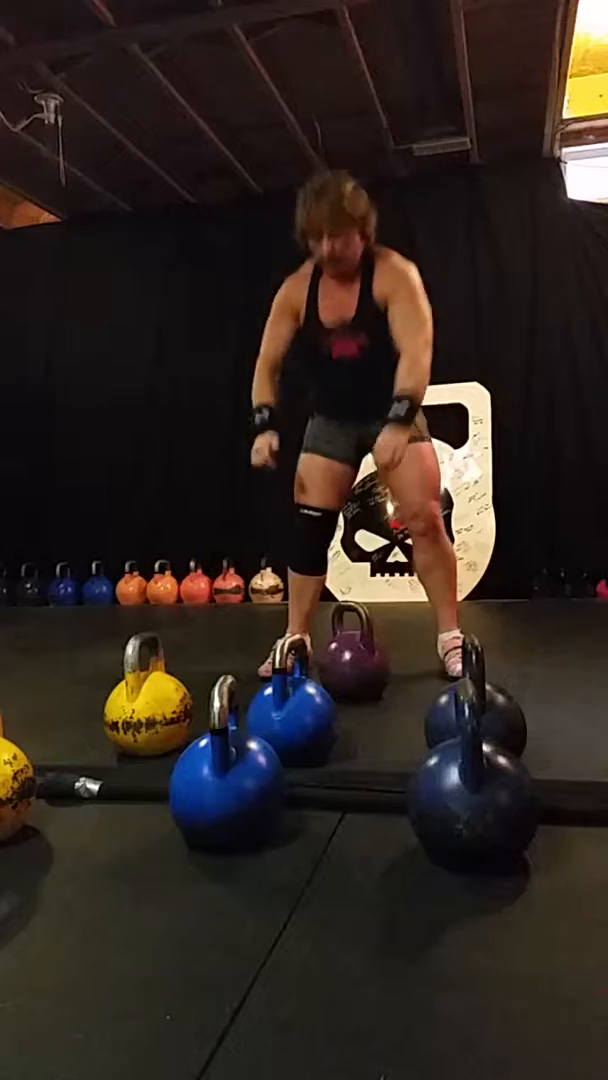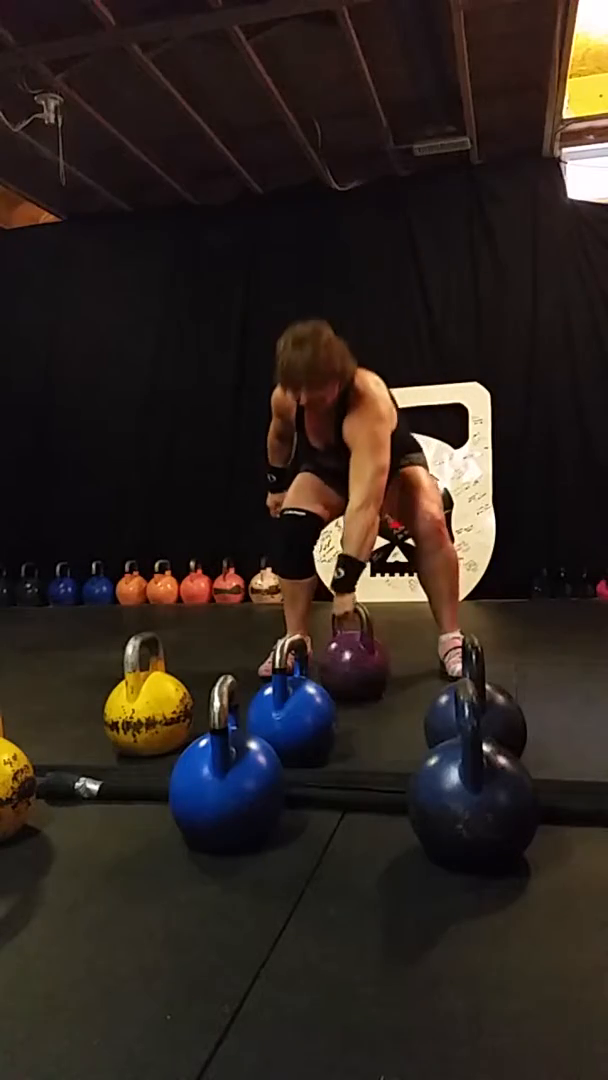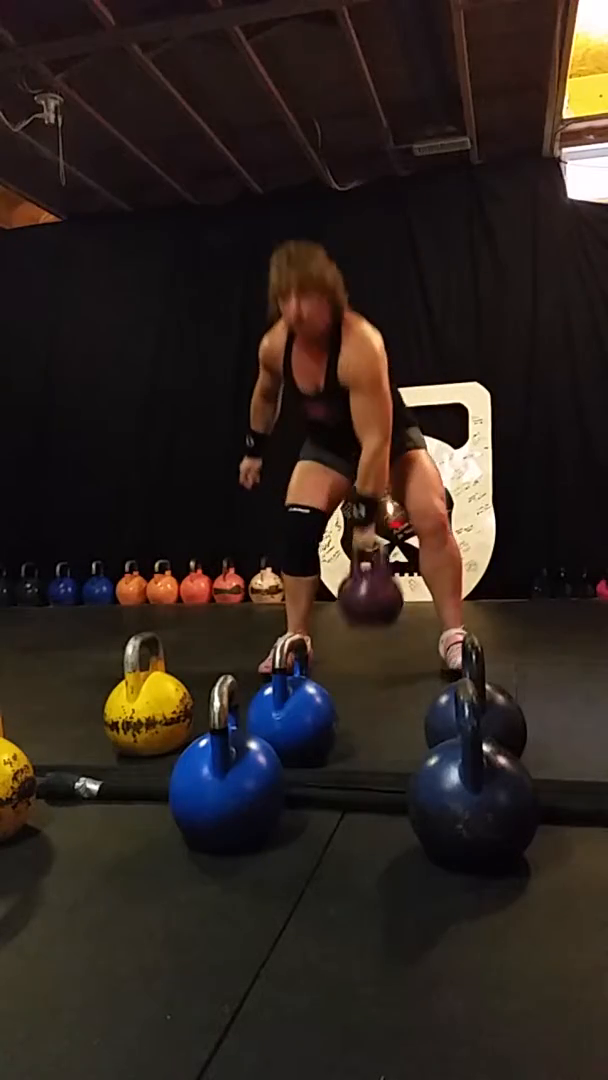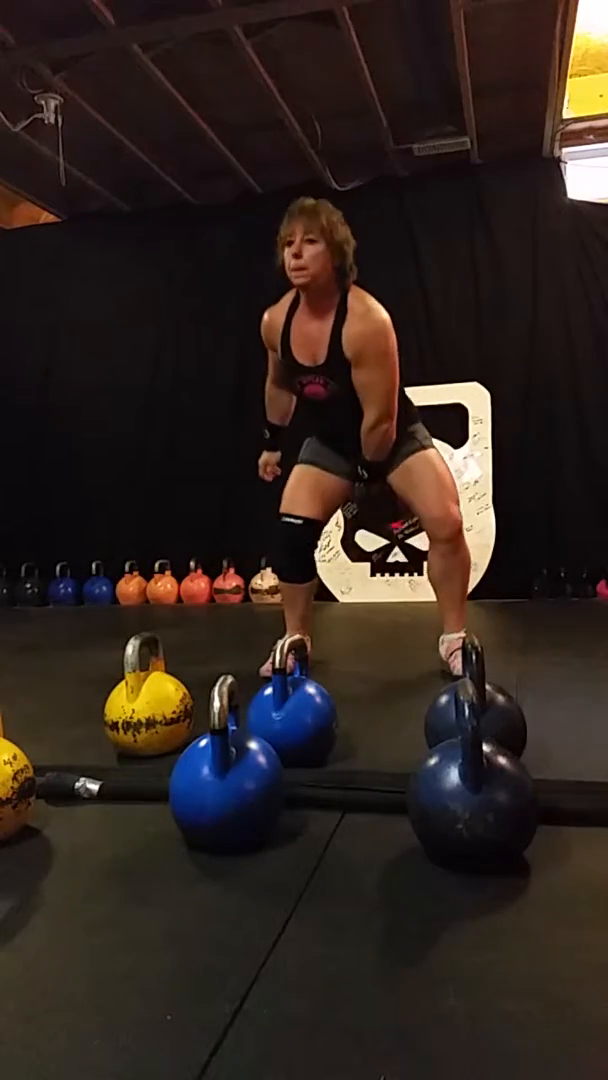
dt=0.4s
person 1, frame 1
left shoulder: (394, 274)
right shoulder: (294, 290)
left elbow: (416, 352)
right elbow: (267, 364)
left wrist: (400, 422)
right wrist: (264, 423)
left hip: (395, 414)
right hip: (332, 419)
left knee: (423, 516)
right knee: (310, 523)
left ankle: (450, 638)
right ankle: (296, 641)
person 1, frame 2
left shoulder: (368, 405)
right shoulder: (284, 399)
left elbow: (365, 506)
left wrist: (346, 585)
right wrist: (276, 484)
left hip: (393, 464)
right hip: (327, 470)
left knee: (430, 523)
right knee: (292, 527)
left ankle: (451, 642)
person 1, frame 3
left shoulder: (360, 347)
right shoulder: (274, 346)
left elbow: (377, 444)
right elbow: (266, 397)
left wrist: (366, 521)
right wrist: (254, 451)
left hip: (390, 439)
right hip: (327, 444)
left knee: (432, 518)
right knee: (298, 524)
left ankle: (454, 638)
right ankle: (296, 641)
person 1, frame 4
left shoulder: (366, 322)
right shoulder: (275, 322)
left elbow: (381, 417)
left wrist: (371, 472)
right wrist: (271, 442)
left hip: (395, 436)
right hip: (327, 442)
left knee: (446, 522)
right knee: (291, 533)
left ankle: (453, 639)
